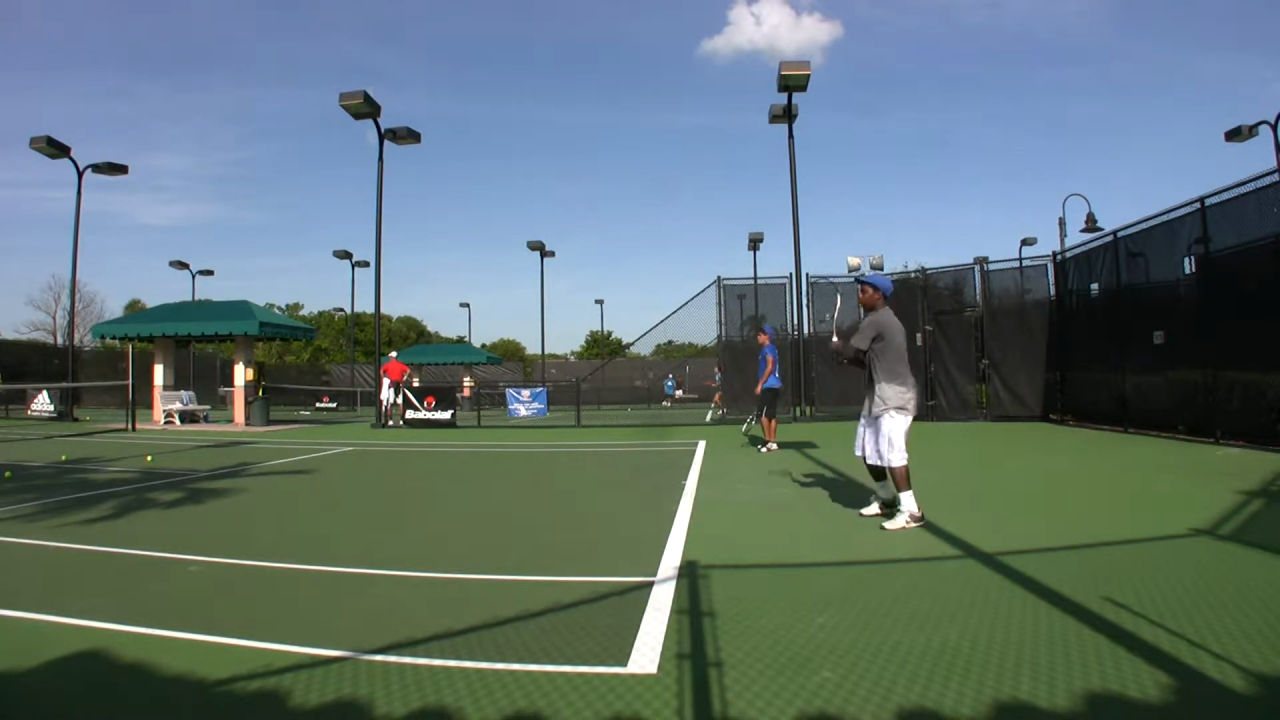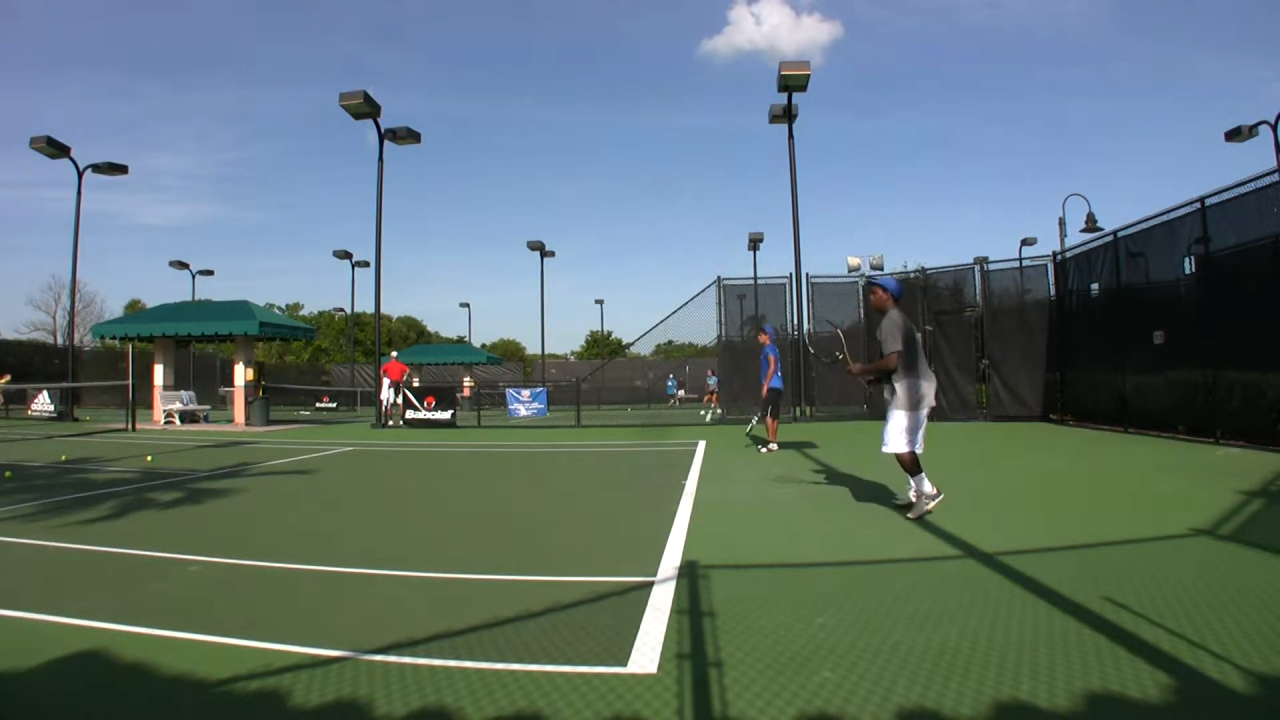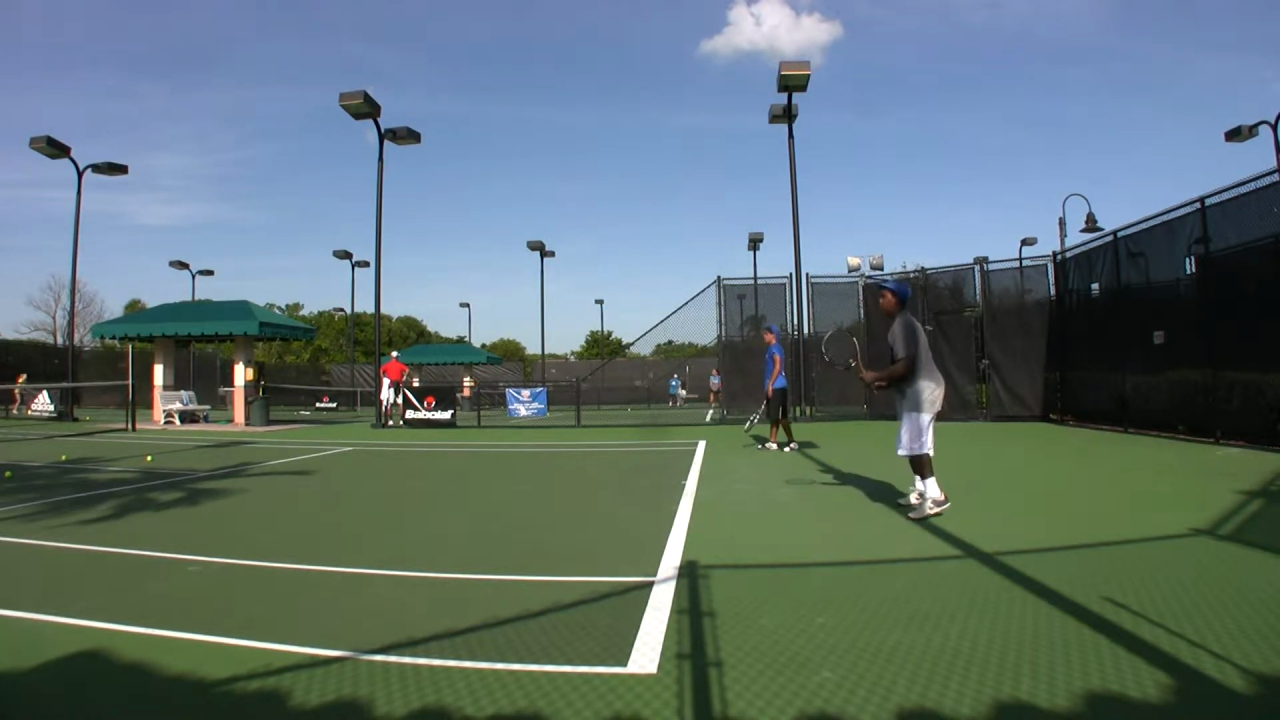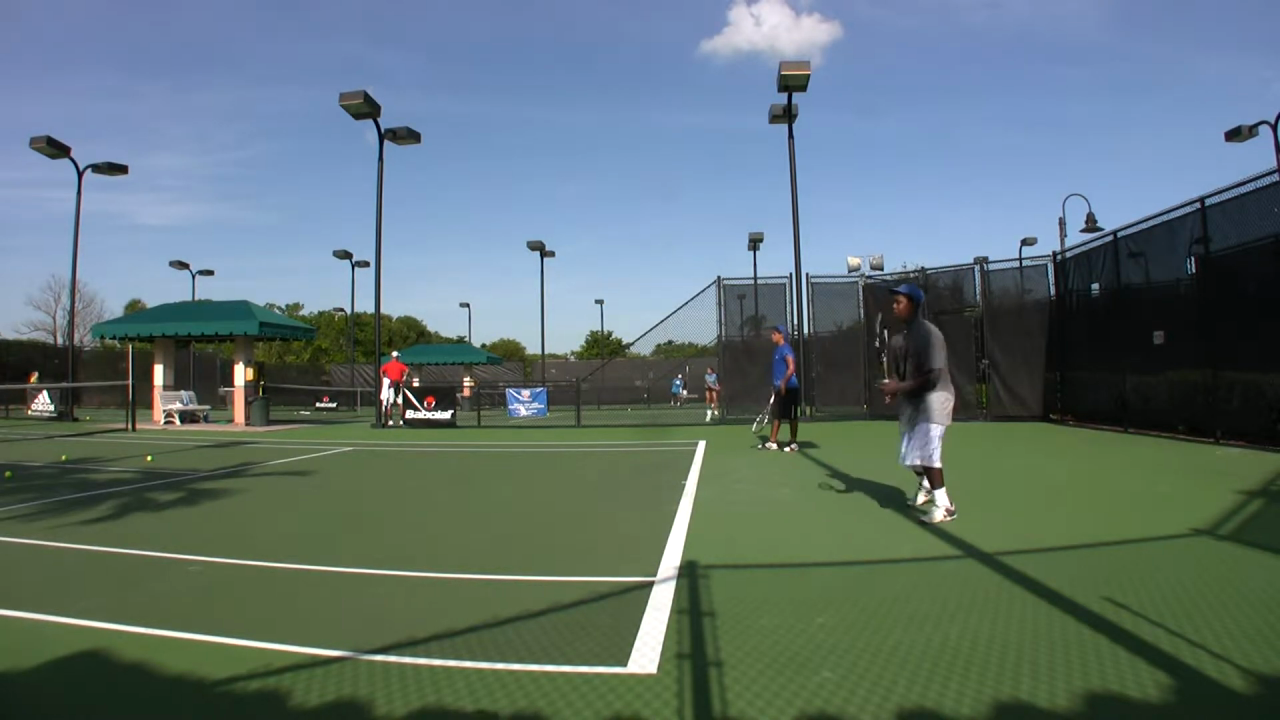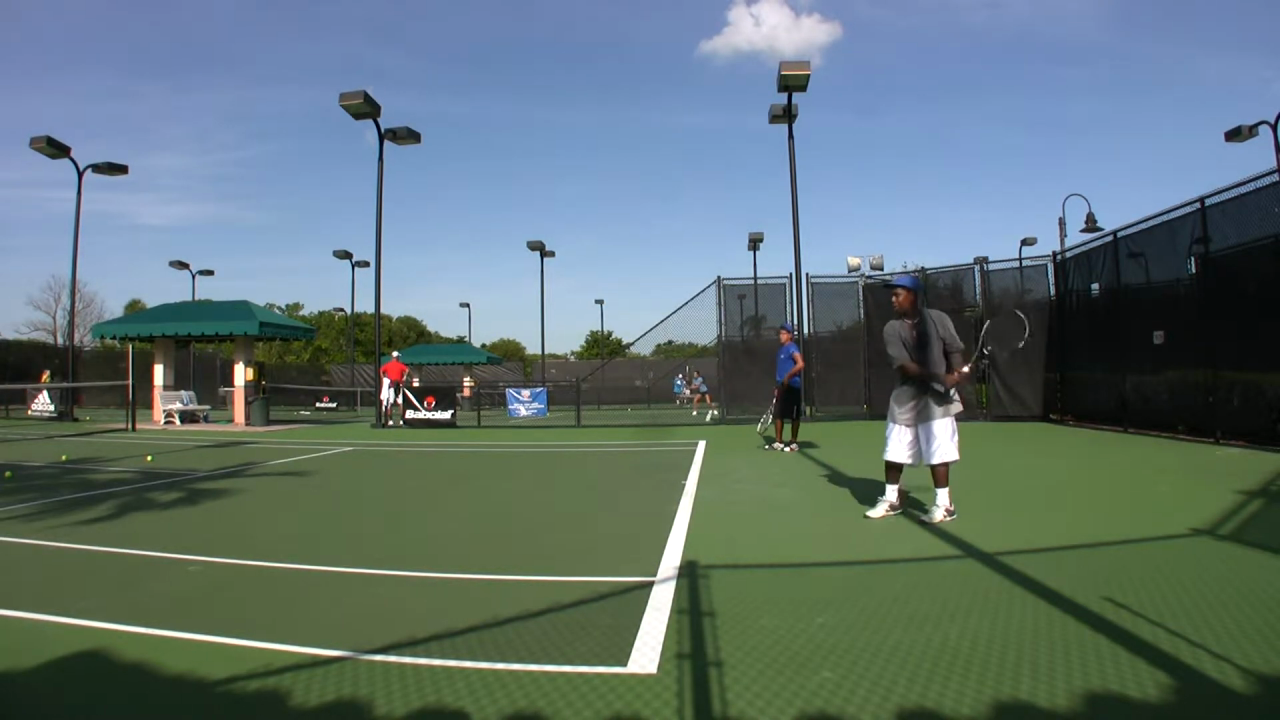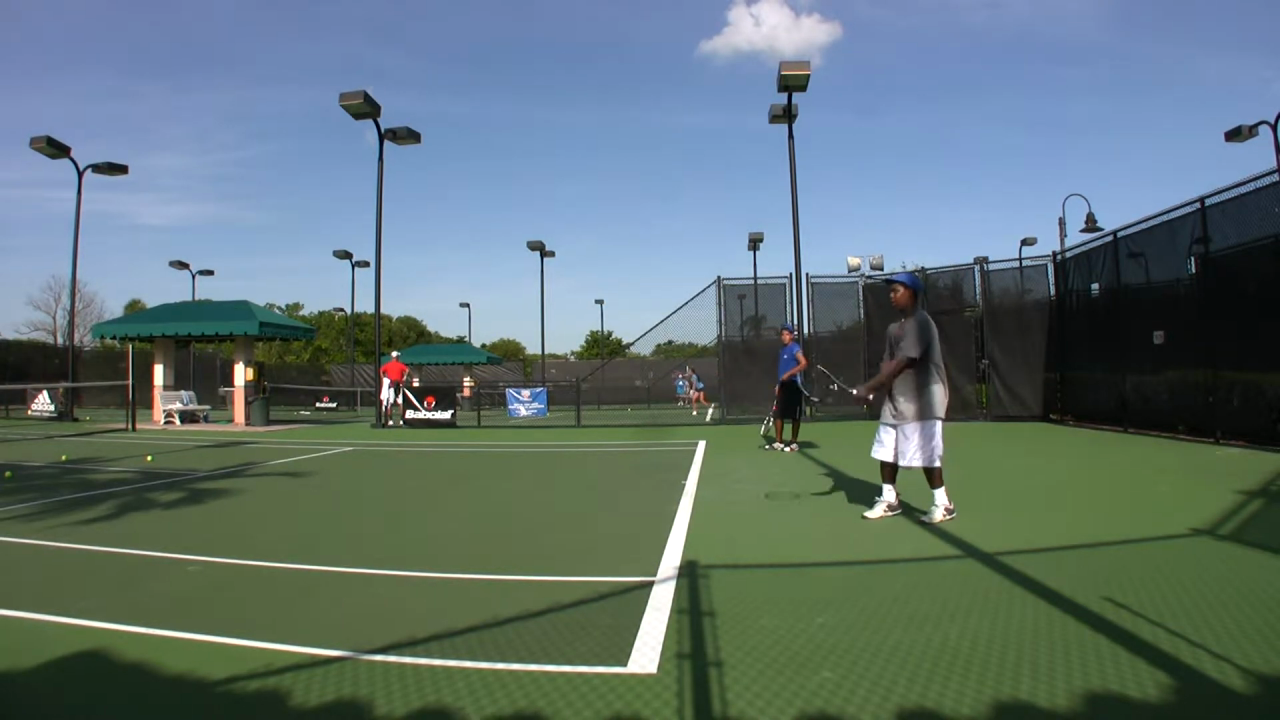
dt=0.4s
person 1, frame 1
left shoulder: (875, 320)
right shoulder: (885, 320)
left elbow: (849, 351)
left wrist: (837, 347)
right wrist: (851, 359)
left hip: (893, 398)
right hip: (881, 397)
left knee: (892, 453)
right knee: (866, 448)
left ankle: (911, 511)
right ankle: (886, 499)
person 1, frame 2
left shoulder: (890, 322)
right shoulder: (898, 320)
left elbow: (892, 362)
left wrist: (863, 369)
right wrist: (875, 376)
left hip: (909, 390)
right hip: (912, 388)
left knee: (897, 442)
right knee: (905, 443)
left ankle: (927, 491)
right ankle: (918, 490)
person 1, frame 3
left shoulder: (901, 326)
right shoulder: (904, 324)
left elbow: (904, 367)
left wrist: (876, 376)
right wrist: (886, 381)
left hip: (921, 390)
right hip: (917, 390)
left knee: (914, 444)
right knee: (911, 444)
left ankle: (935, 497)
right ankle: (921, 490)
person 1, frame 4
left shoulder: (928, 334)
right shoulder: (901, 337)
left elbow: (932, 377)
right elbow: (897, 370)
left wrist: (899, 388)
right wrist: (893, 386)
left hip: (933, 400)
right hip: (913, 402)
left knee: (925, 453)
right knee: (912, 454)
left ankle: (944, 505)
right ankle: (926, 487)
person 1, frame 5
left shoulder: (939, 319)
right shoulder: (891, 328)
left elbow: (955, 352)
right elbow: (904, 365)
left wrist: (955, 374)
right wrist: (937, 377)
left hip: (937, 397)
right hip: (906, 397)
left knee: (937, 453)
right knee: (894, 451)
left ankle: (944, 505)
right ankle: (891, 500)
person 1, frame 6
left shoulder: (921, 322)
right shoulder: (894, 328)
left elbow: (902, 362)
right elbow: (888, 363)
left wrist: (870, 386)
right wrist: (875, 388)
left hip: (924, 399)
right hip: (897, 399)
left knee: (925, 453)
right knee: (885, 450)
left ankle: (943, 505)
right ankle: (889, 500)
